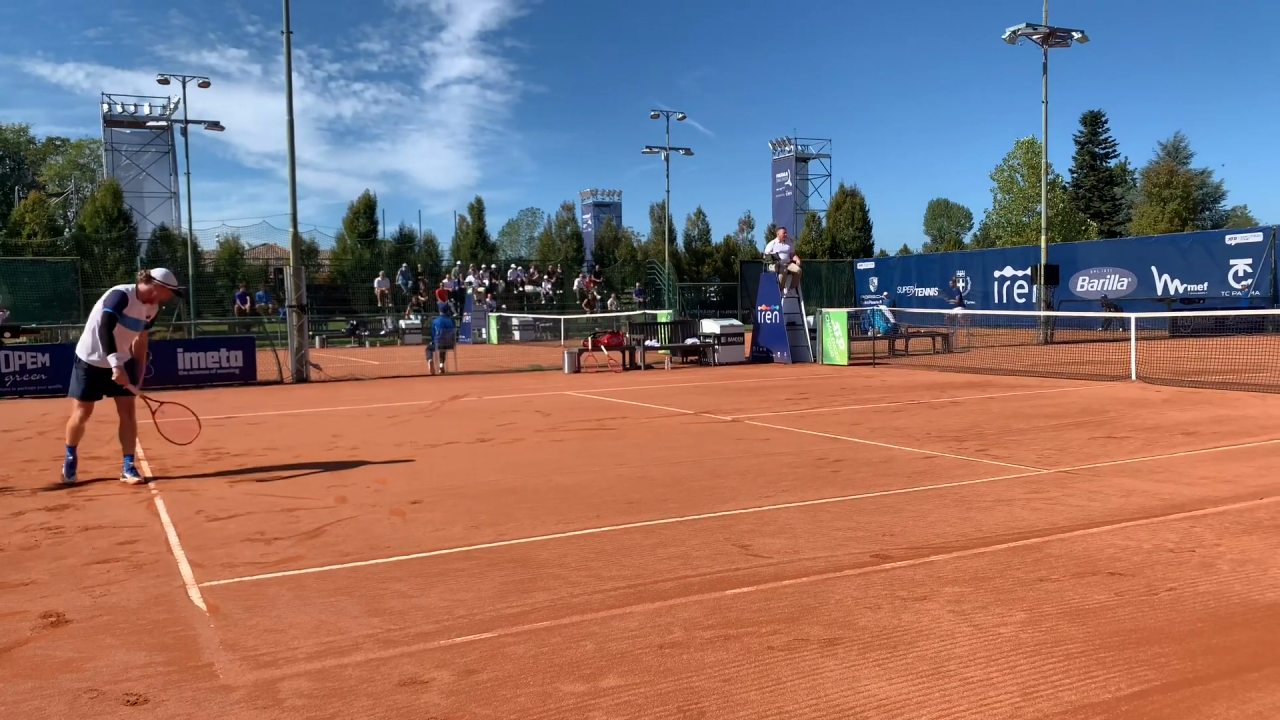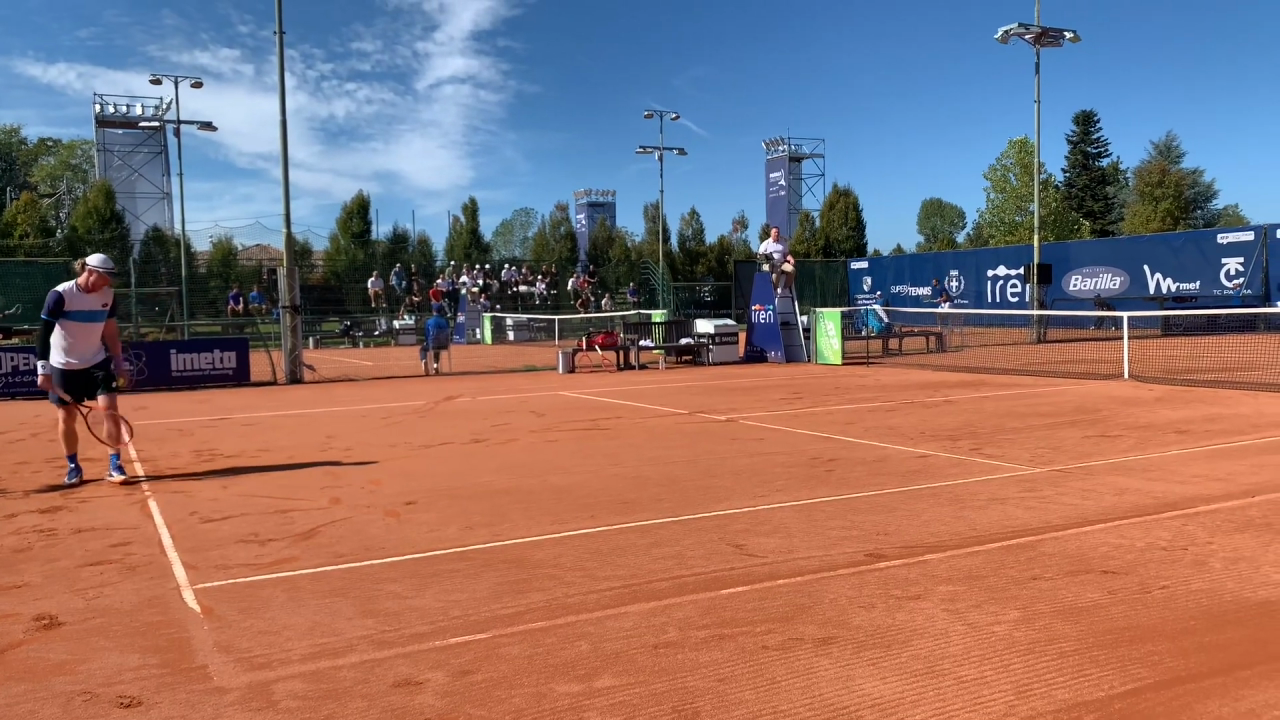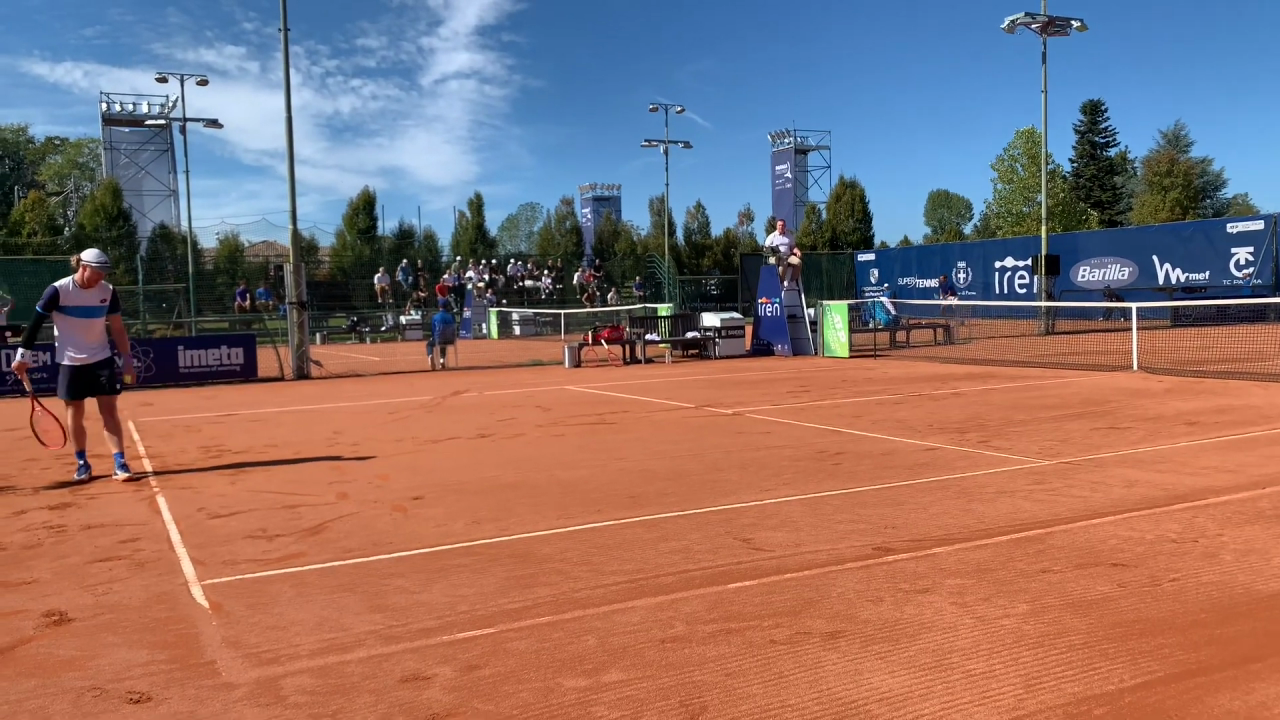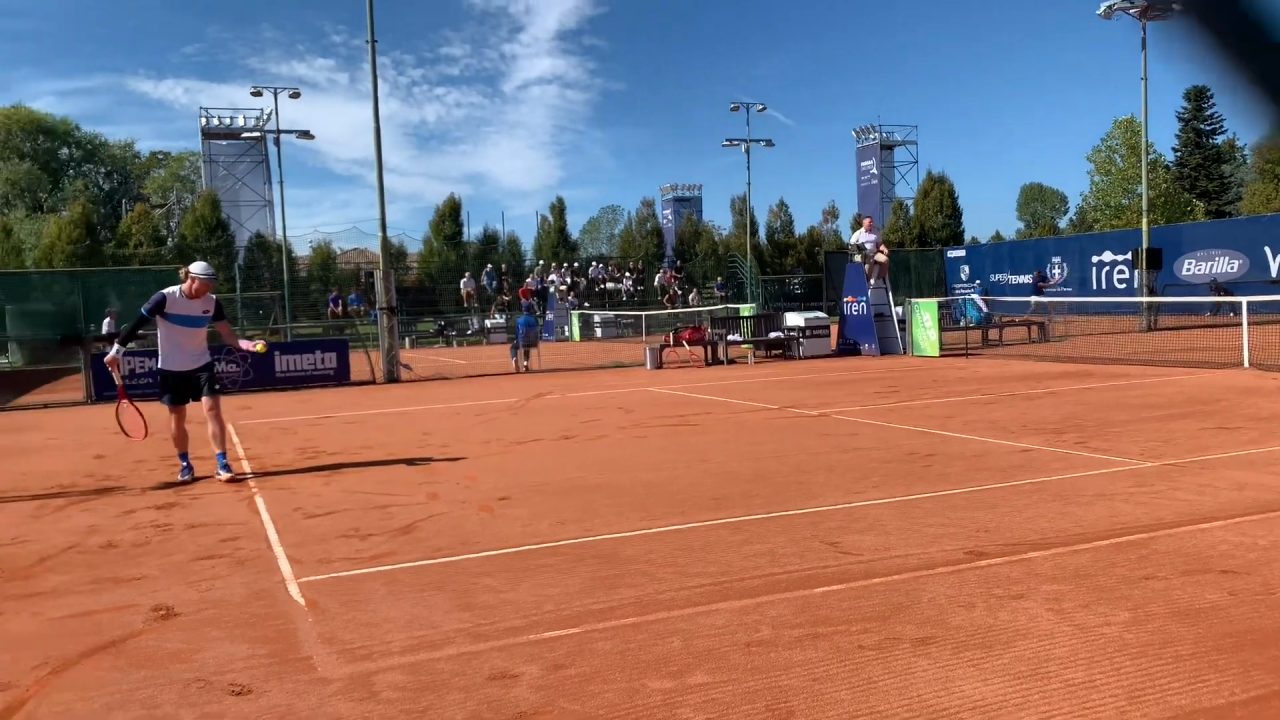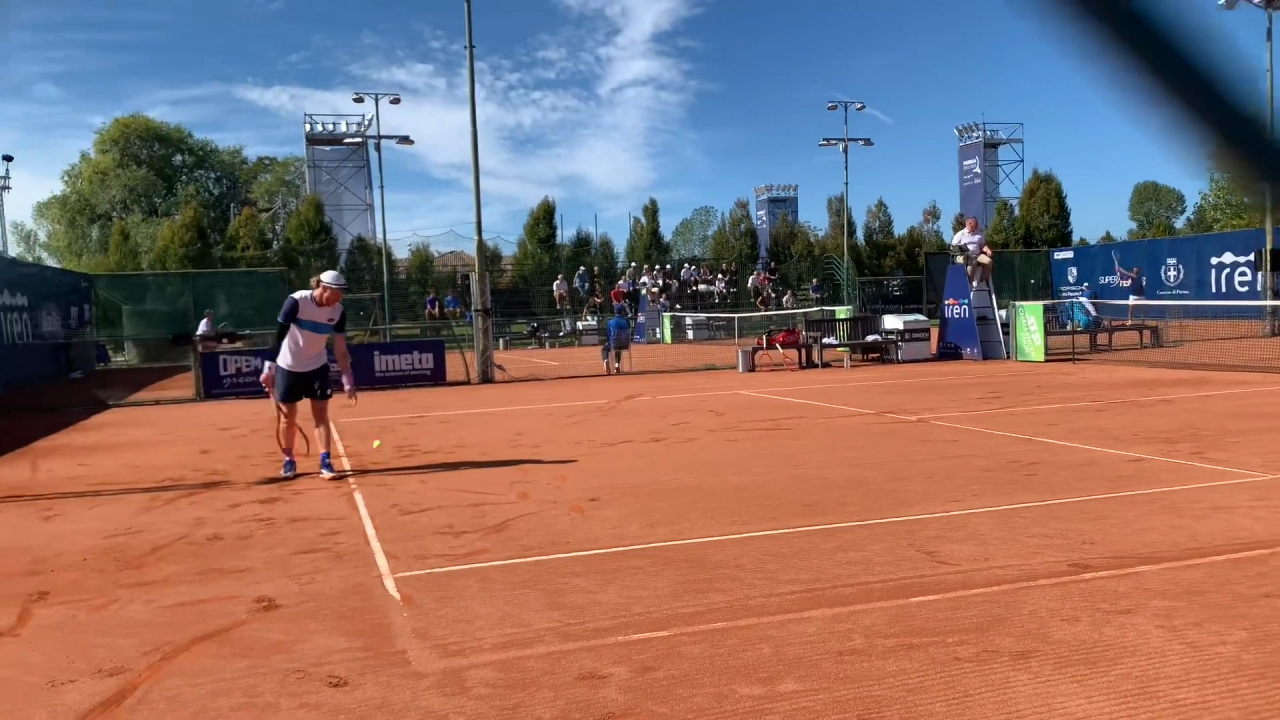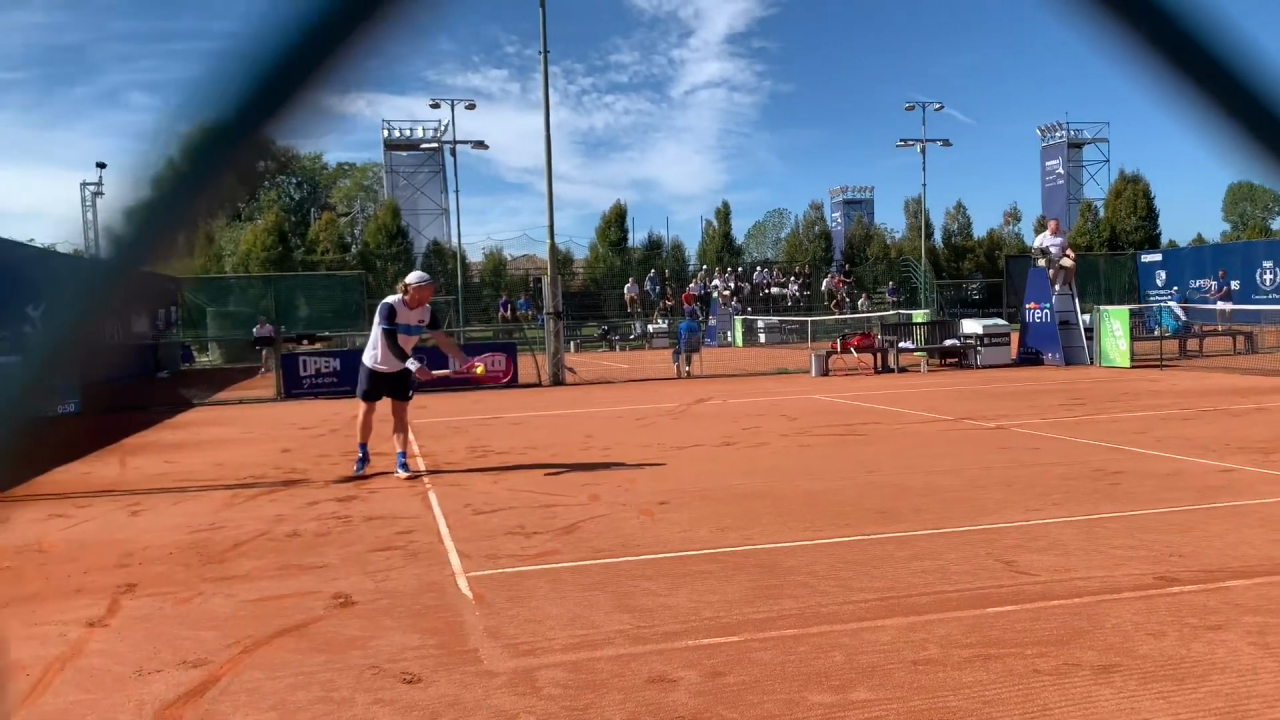
dt=0.5s
person 1, frame 1
left shoulder: (152, 308)
right shoulder: (120, 295)
right elbow: (104, 331)
left wrist: (139, 373)
right wrist: (115, 364)
left hip: (121, 363)
right hip: (91, 361)
left knee: (128, 411)
right knee: (82, 414)
left ankle: (128, 467)
right ankle: (70, 458)
person 1, frame 2
left shoulder: (107, 296)
right shoulder: (60, 295)
left elbow: (111, 332)
right elbow: (44, 334)
left wrist: (119, 363)
right wrist: (43, 370)
left hip: (97, 363)
right hip: (64, 366)
left knee: (109, 410)
right knee: (66, 419)
left ankle: (115, 465)
right ankle: (73, 466)
person 1, frame 3
left shoulder: (108, 291)
right shoulder: (58, 291)
left elbow: (117, 328)
right elbow: (36, 323)
left wrist: (127, 360)
right wrist: (23, 356)
left hip: (101, 360)
right hip: (70, 363)
left knee: (109, 410)
right knee: (75, 414)
left ankle: (120, 463)
right ankle: (82, 463)
person 1, frame 4
left shoulder: (211, 302)
right shoulder: (165, 298)
left elbow: (227, 333)
right elbow: (137, 324)
left wrist: (247, 344)
right wrist: (116, 351)
left hip: (201, 365)
right hip: (171, 369)
left knee: (212, 411)
right knee: (177, 417)
left ankle: (222, 464)
right ankle: (185, 465)
person 1, frame 5
left shoulder: (338, 311)
right shoulder: (296, 302)
left elbow: (340, 348)
right elbow: (279, 336)
left wrist: (348, 381)
right wrist: (269, 368)
left hip: (318, 367)
right hip: (289, 367)
left knee: (321, 414)
right knee: (288, 414)
left ankle: (326, 462)
right ankle: (288, 460)
person 1, frame 6
left shoulder: (426, 312)
right shoulder: (389, 306)
left elbow: (443, 341)
right elbow: (391, 344)
left wrist: (467, 362)
right wrist: (415, 366)
left hip: (401, 369)
right hip: (374, 366)
left knee: (400, 414)
right knee: (366, 411)
left ankle: (401, 462)
right ankle: (363, 455)
